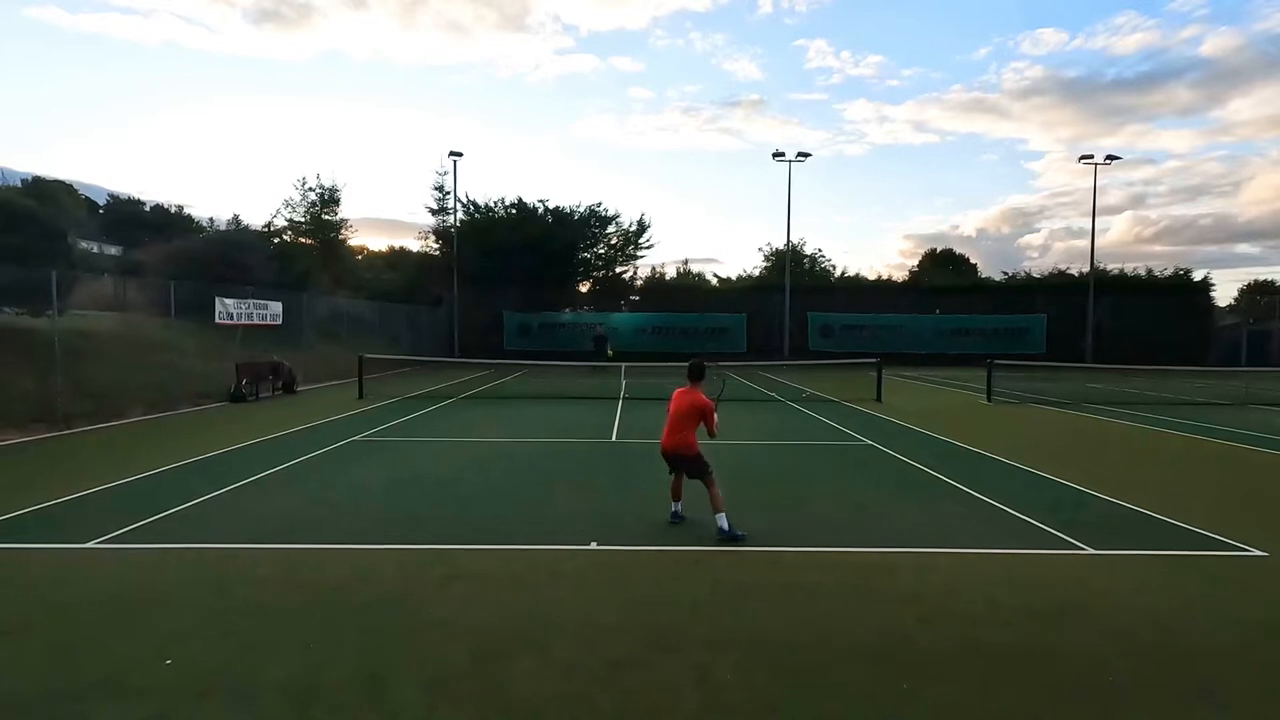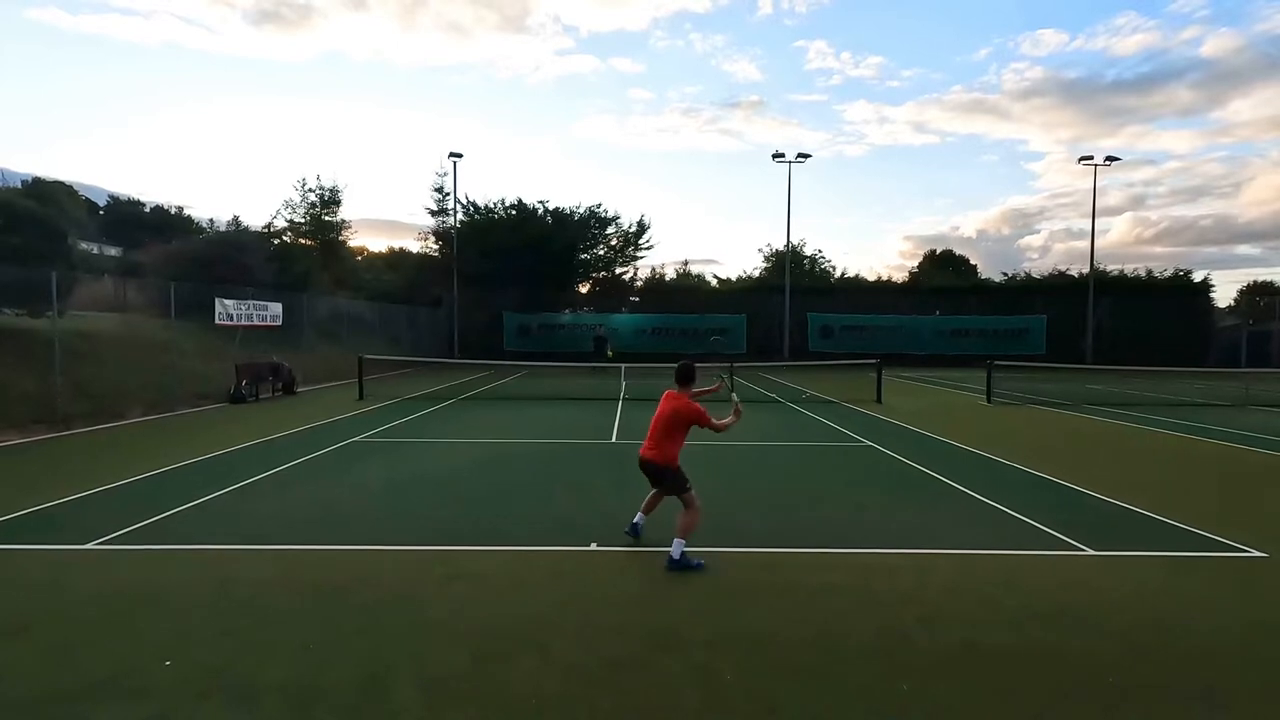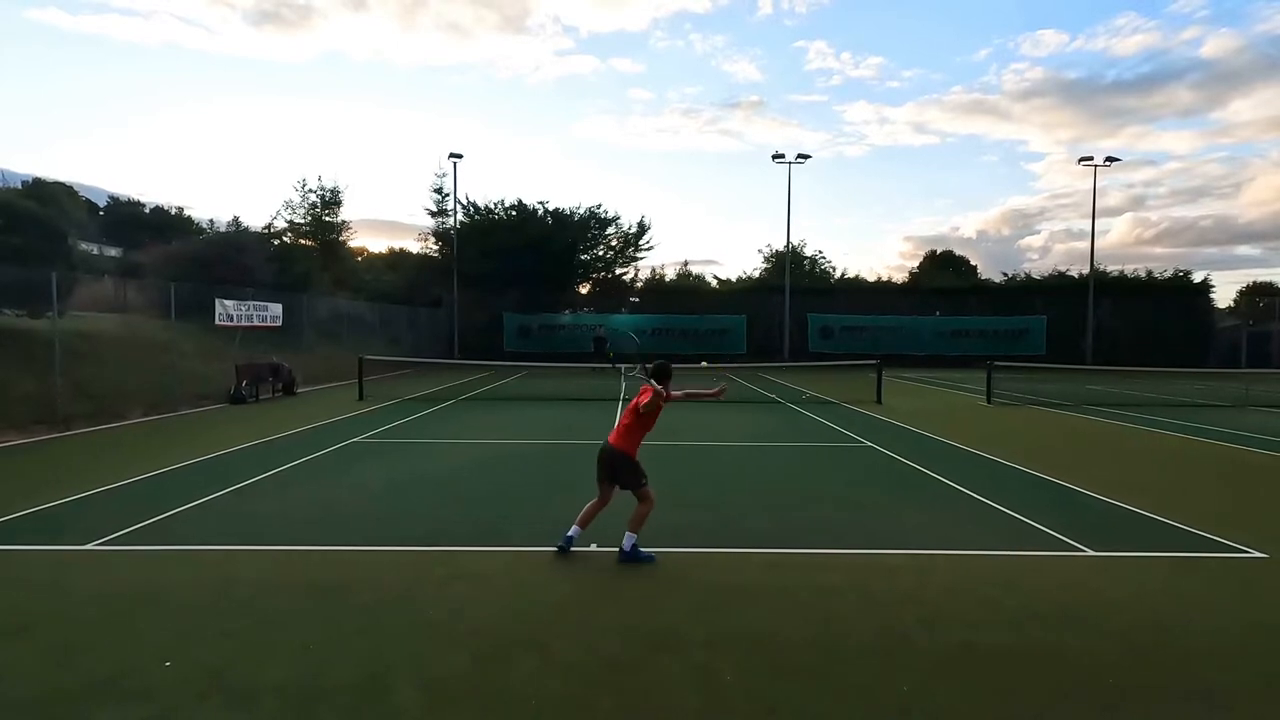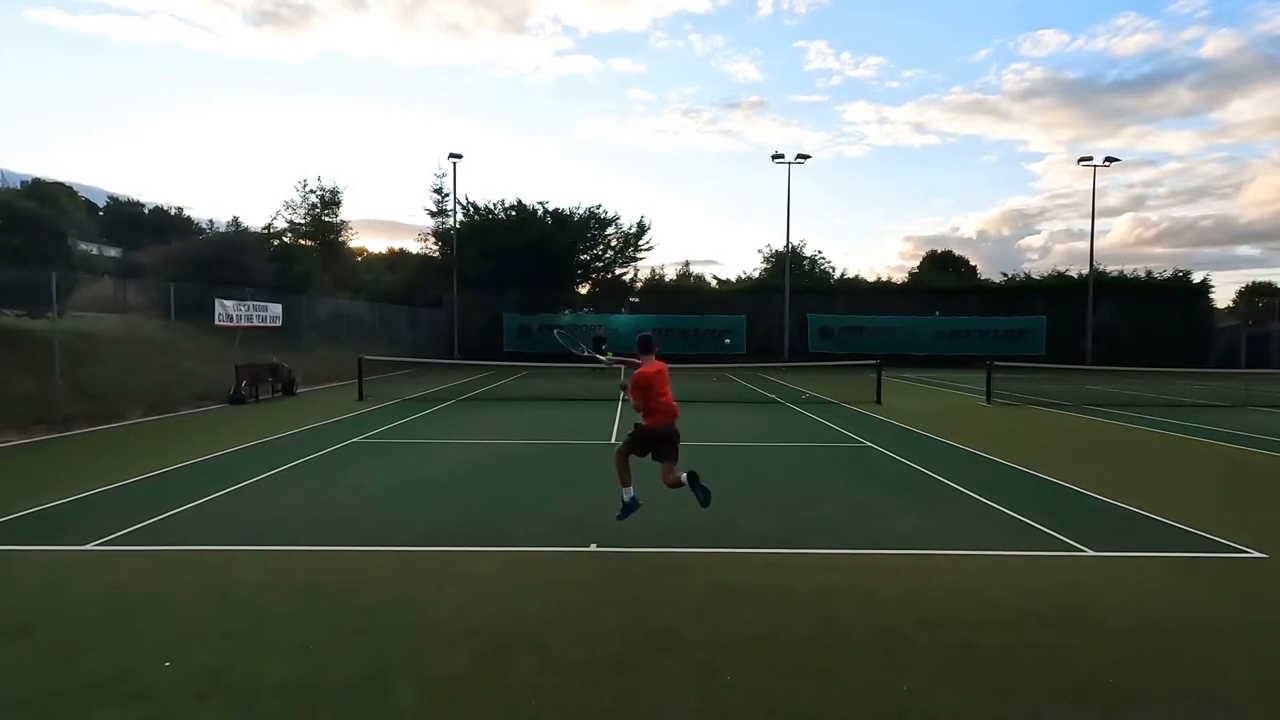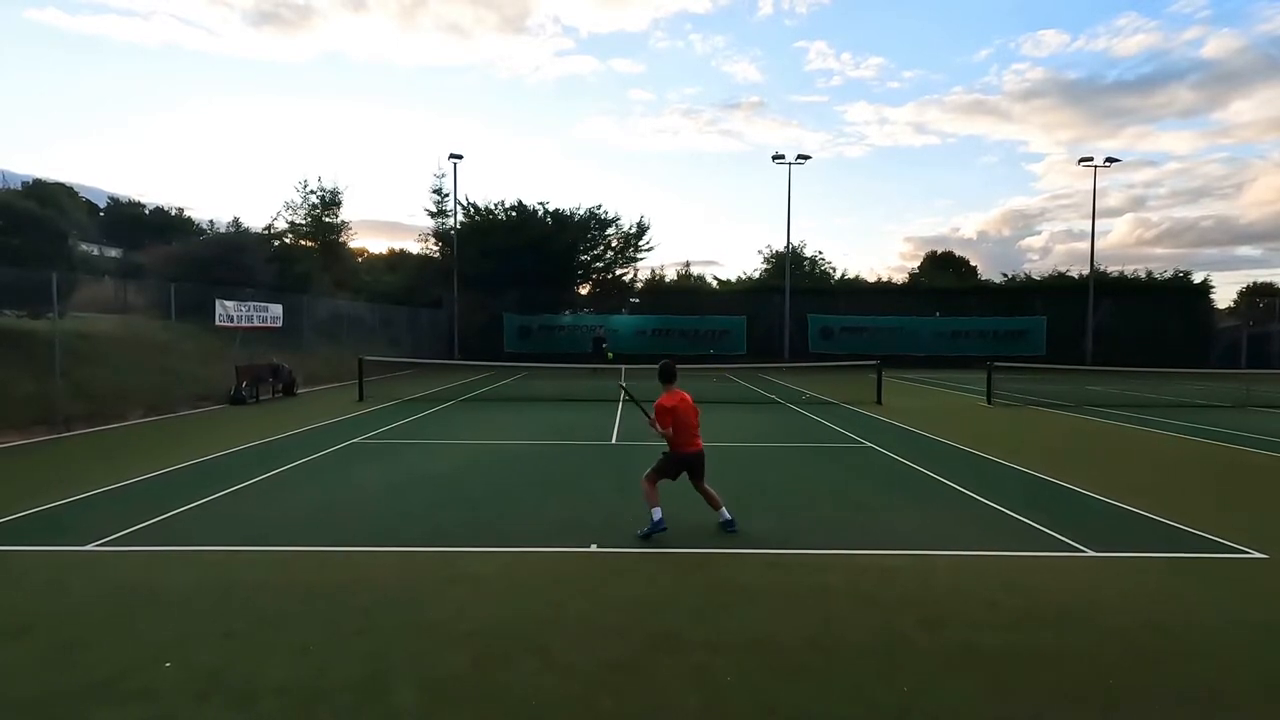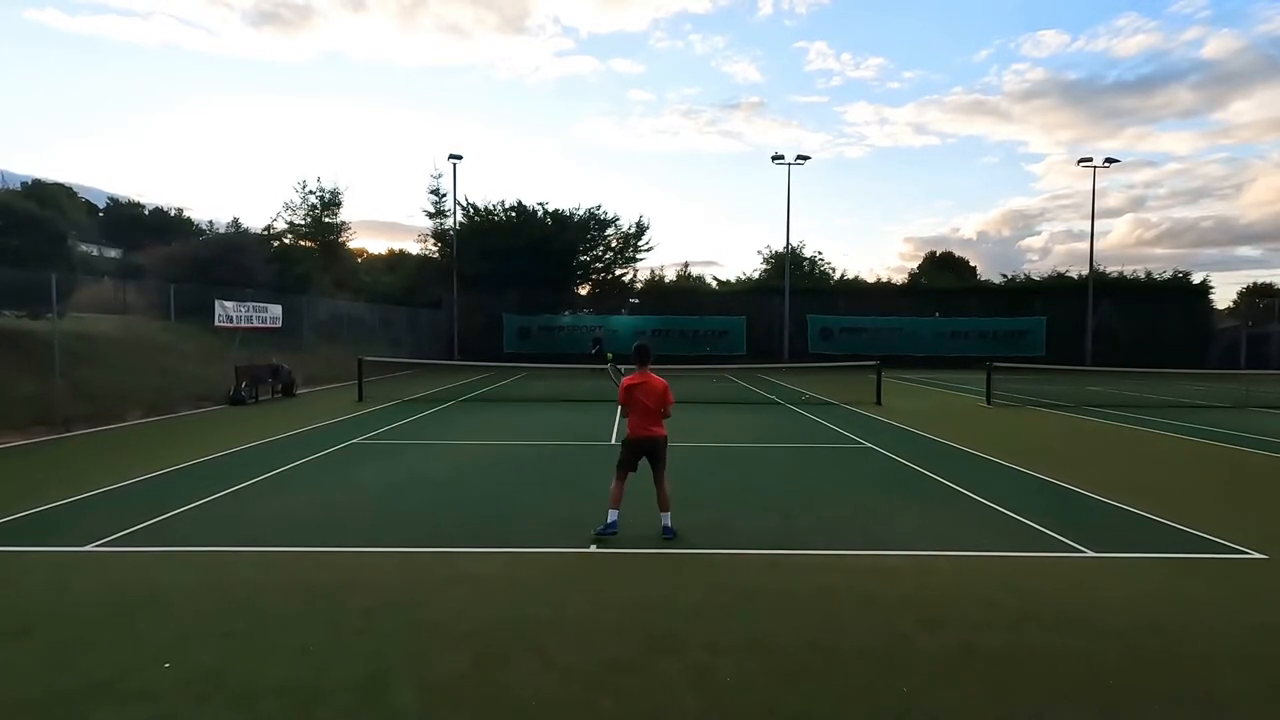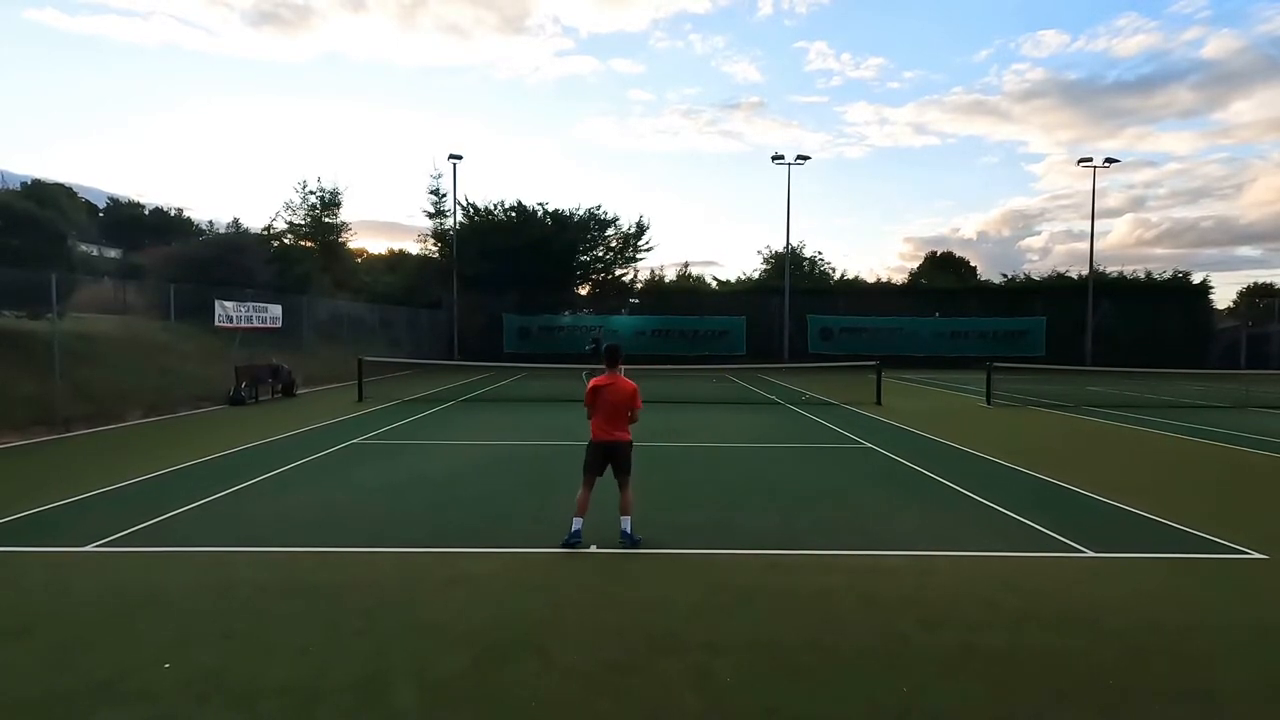
dt=0.5s
person 1, frame 1
left shoulder: (676, 394)
right shoulder: (704, 403)
right elbow: (712, 434)
right wrist: (714, 422)
left hip: (667, 448)
right hip: (688, 450)
left knee: (678, 475)
right knee: (711, 484)
left ankle: (675, 512)
right ankle: (724, 528)
person 1, frame 2
left shoulder: (667, 395)
right shoulder: (693, 409)
right elbow: (718, 427)
left wrist: (714, 388)
right wrist: (734, 417)
left hip: (645, 457)
right hip: (665, 462)
left knee: (661, 489)
right knee: (692, 506)
left ankle: (636, 525)
right ankle: (676, 556)
person 1, frame 3
left shoulder: (649, 391)
right shoulder: (650, 396)
left elbow: (682, 394)
right elbow: (640, 408)
left wrist: (710, 393)
right wrist: (657, 397)
left hip: (609, 449)
right hip: (622, 454)
left knee: (602, 499)
right knee: (646, 500)
left ankle: (568, 538)
right ankle: (627, 549)
person 1, frame 4
left shoulder: (640, 374)
right shoulder: (661, 367)
left elbow: (638, 406)
left wrist: (628, 392)
right wrist: (619, 360)
left hip: (650, 427)
right hip: (669, 428)
left knee: (620, 454)
right knee: (670, 479)
left ankle: (629, 501)
right ankle: (688, 479)
person 1, frame 5
left shoulder: (661, 404)
right shoulder: (687, 398)
left elbow: (668, 434)
left wrist: (657, 426)
left hip: (678, 453)
right hip: (697, 451)
left knee: (648, 480)
right knee: (701, 486)
left ankle: (657, 521)
right ankle: (727, 520)
person 1, frame 6
left shoulder: (627, 383)
right shoulder: (661, 384)
left elbow: (624, 413)
right elbow: (667, 413)
left hip: (635, 438)
right hip: (657, 438)
left knee: (619, 480)
right knee: (660, 481)
left ankle: (611, 522)
right ankle: (666, 526)
person 1, frame 7
left shoulder: (594, 384)
right shoulder: (631, 387)
left elbow: (589, 415)
right elbow: (635, 417)
left hip: (599, 441)
right hip: (622, 442)
left knee: (586, 486)
right knee: (625, 487)
left ankle: (576, 531)
right ankle: (626, 531)
